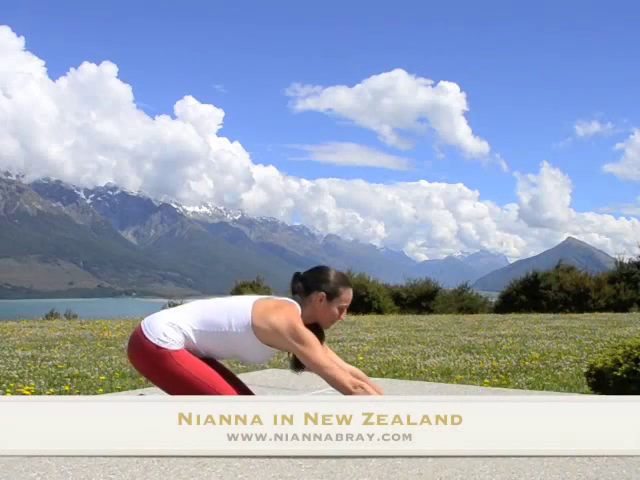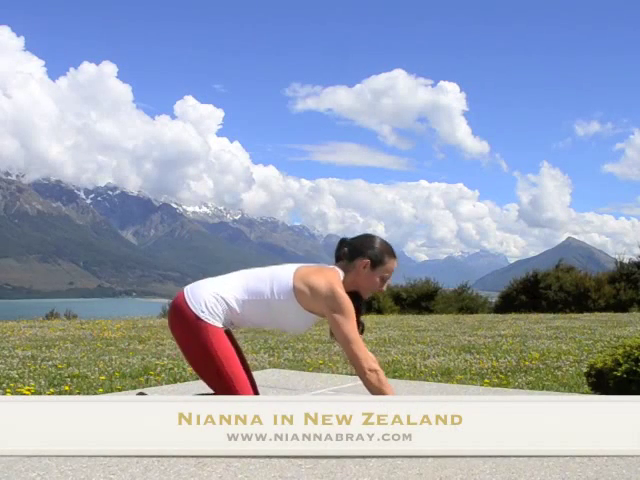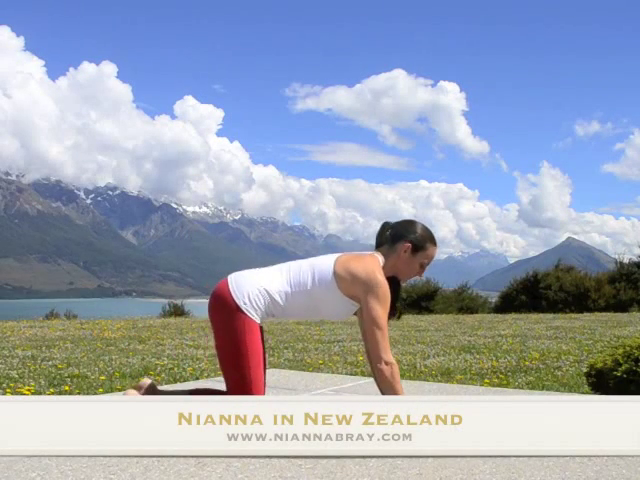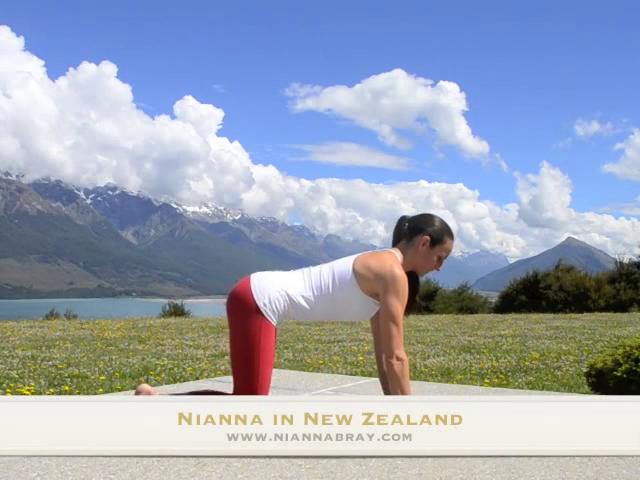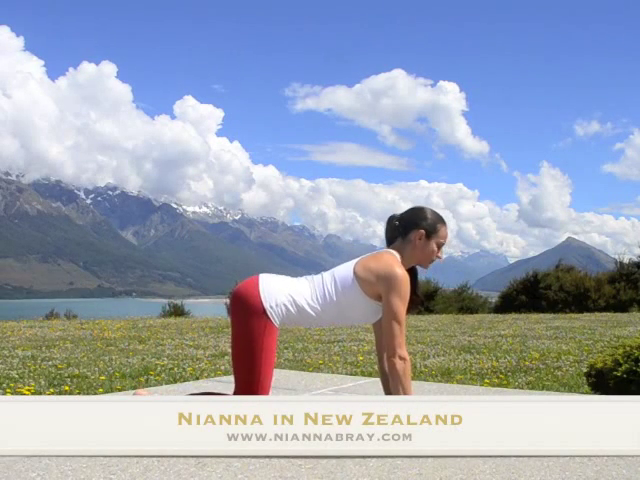
dt=0.5s
person 1, frame 1
left shoulder: (290, 314)
right shoulder: (291, 324)
left elbow: (347, 369)
right elbow: (351, 386)
left hip: (167, 339)
right hip: (157, 341)
person 1, frame 2
left shoulder: (328, 283)
right shoulder: (332, 290)
left elbow: (364, 356)
right elbow: (366, 368)
left hip: (202, 308)
right hip: (197, 311)
person 1, frame 3
left shoulder: (363, 271)
right shoulder: (373, 277)
left elbow: (375, 356)
right elbow: (383, 362)
left hip: (237, 298)
right hip: (239, 301)
left ankle: (152, 393)
person 1, frame 4
left shoulder: (381, 269)
right shoulder: (393, 272)
left elbow: (383, 354)
right elbow: (395, 357)
left hip: (256, 297)
right hip: (257, 299)
left ankle: (154, 398)
person 1, frame 5
left shoulder: (382, 267)
right shoulder: (395, 273)
left elbow: (384, 353)
right elbow: (397, 356)
left hip: (260, 296)
right hip: (262, 301)
